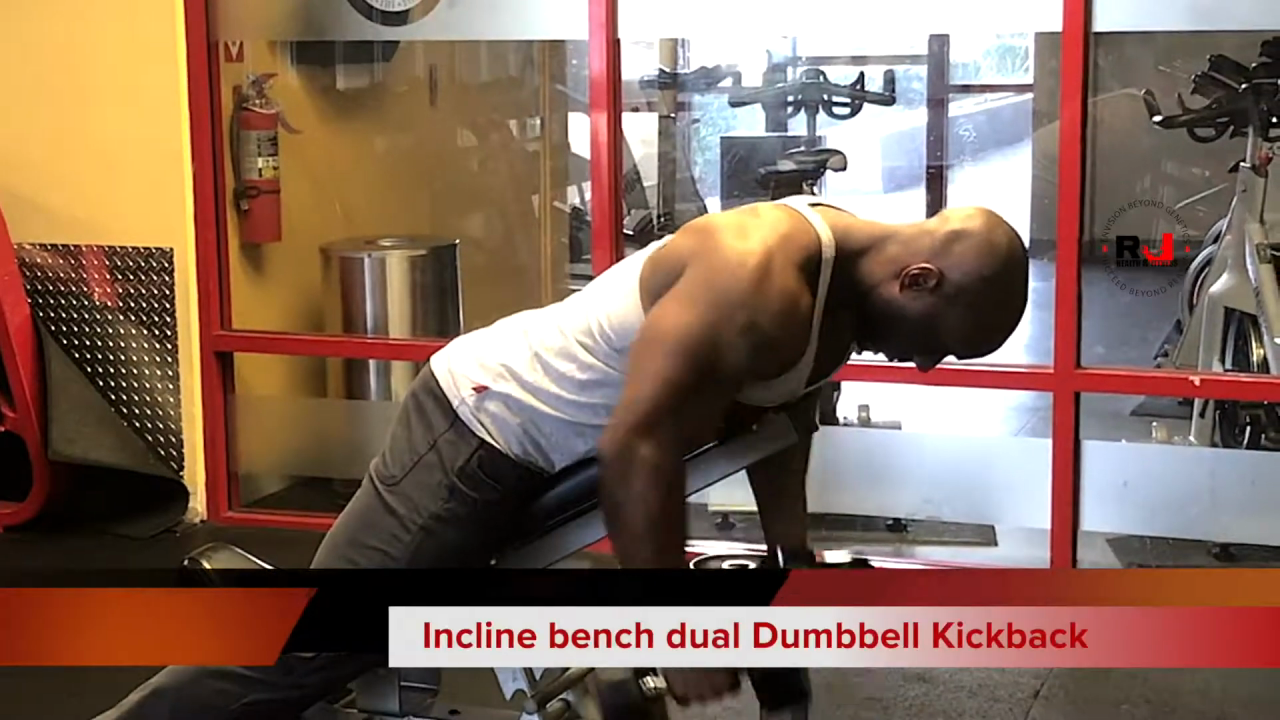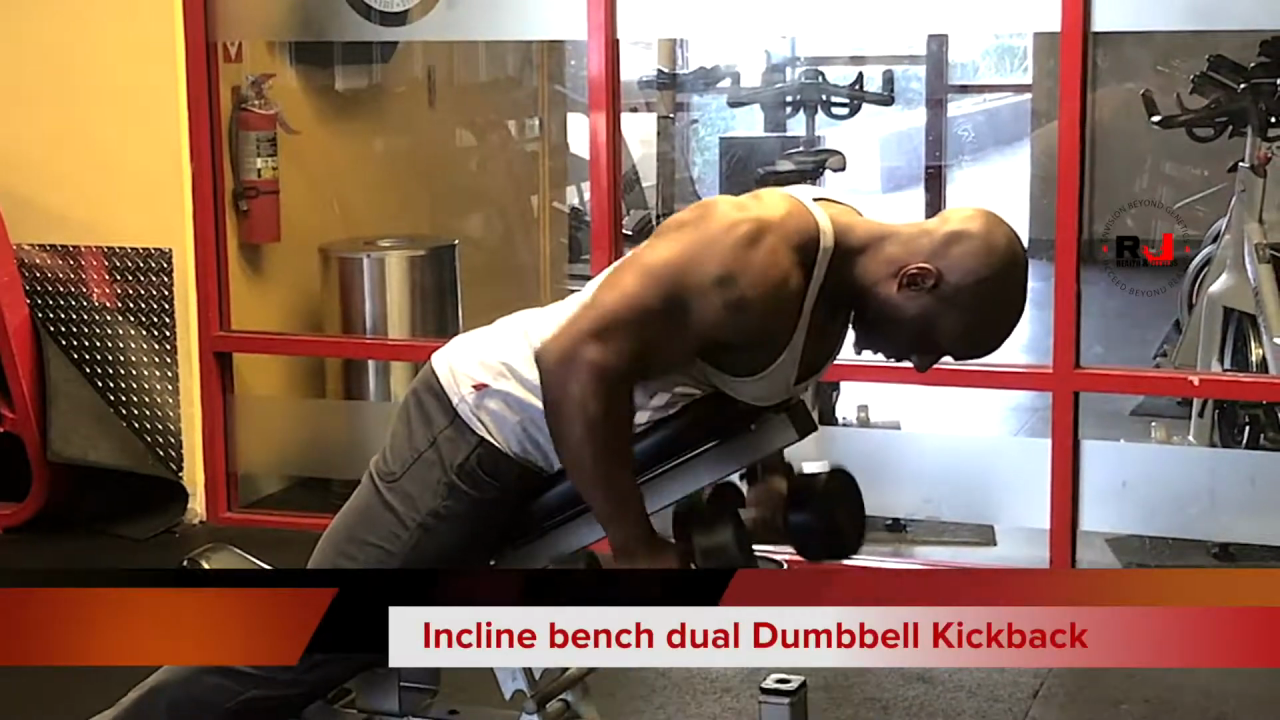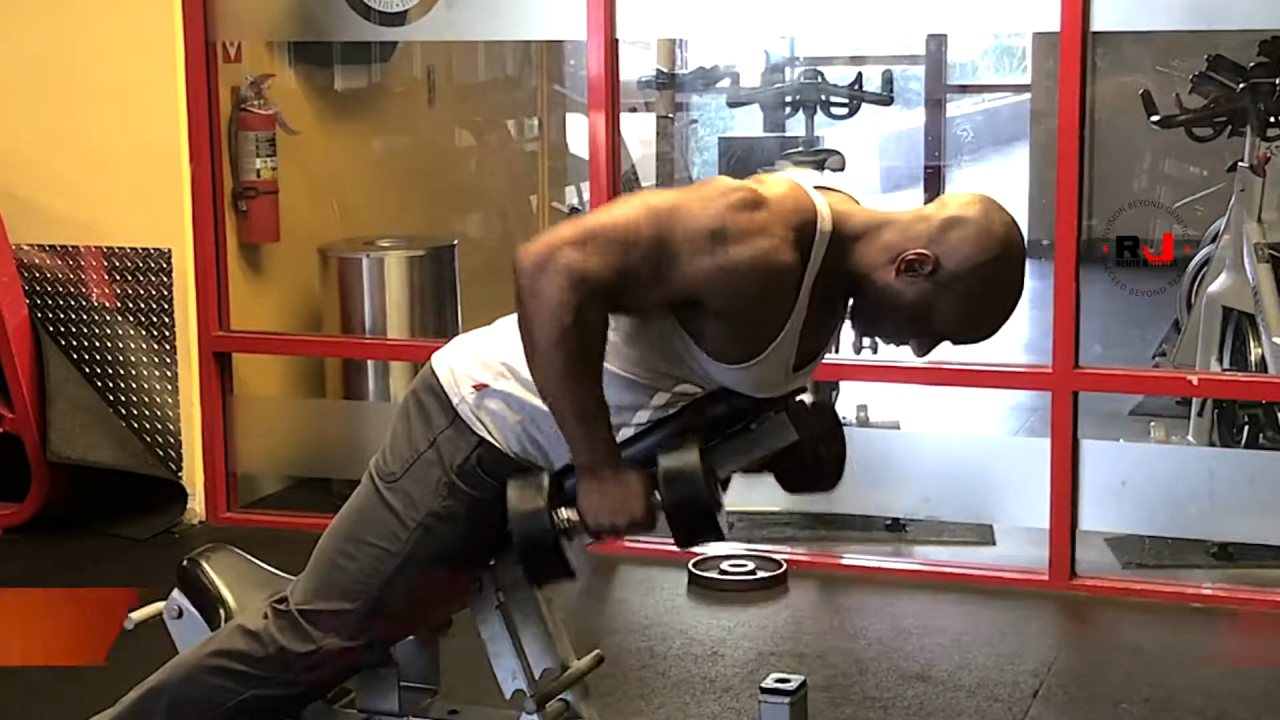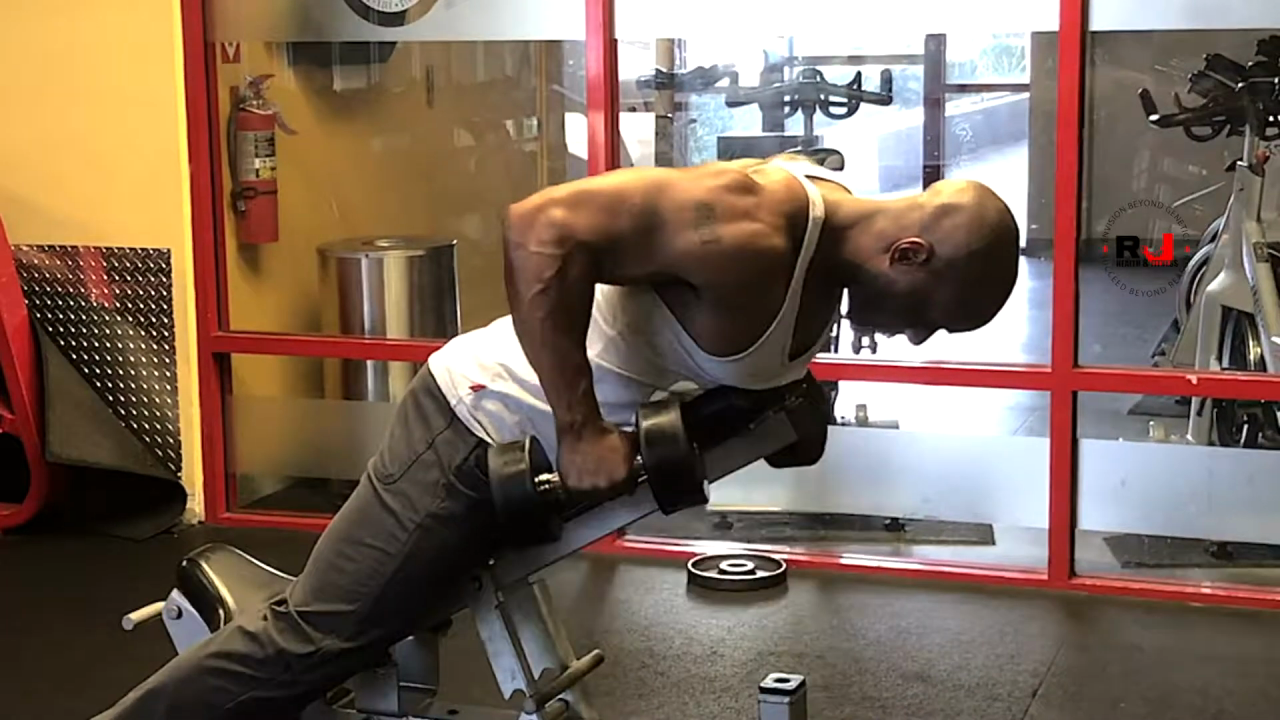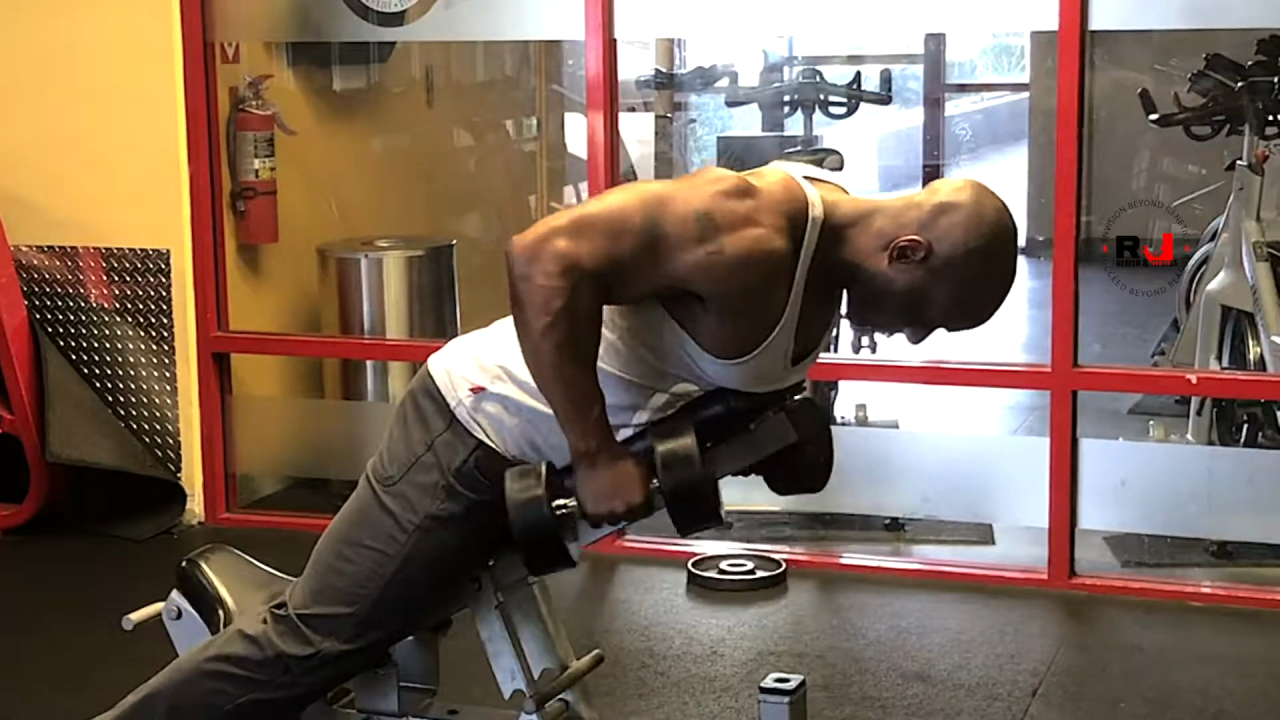
dt=0.2s
person 1, frame 1
left shoulder: (845, 277)
right shoulder: (765, 279)
left elbow: (777, 412)
right elbow: (632, 449)
left wrist: (791, 559)
left hip: (539, 439)
right hip: (485, 423)
right knee: (319, 640)
person 1, frame 2
left shoulder: (843, 261)
right shoulder: (763, 259)
right elbow: (578, 361)
right wrist: (632, 546)
left hip: (533, 446)
right hip: (488, 421)
person 1, frame 3
left shoulder: (840, 247)
right shoulder: (762, 239)
right elbow: (554, 266)
right wrist: (598, 466)
left hip: (538, 438)
right hip: (490, 423)
right knee: (314, 635)
person 1, frame 4
left shoulder: (835, 235)
right shoulder: (748, 226)
right elbow: (542, 227)
right wrist: (580, 426)
left hip: (532, 436)
right hip: (488, 421)
right knee: (312, 636)
person 1, frame 5
left shoulder: (834, 238)
right shoulder: (749, 229)
right elbow: (546, 257)
right wrist: (597, 454)
left hip: (535, 444)
right hip: (485, 427)
right knee: (313, 638)
